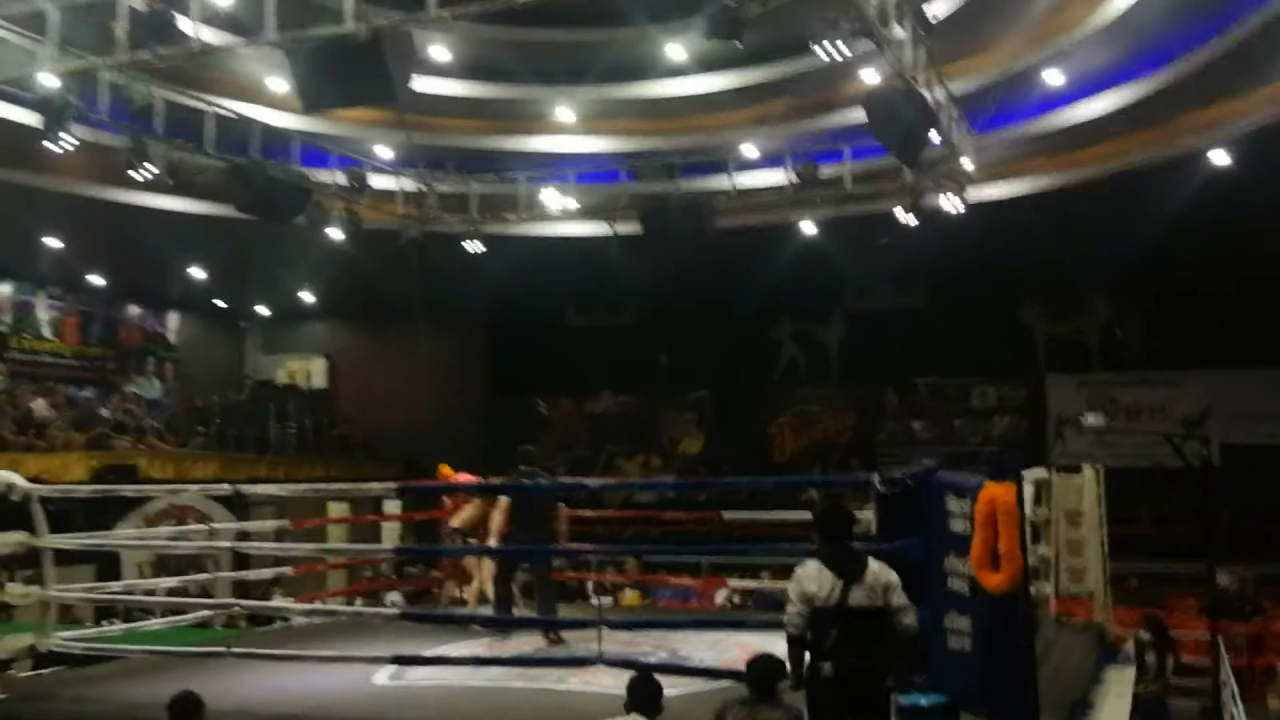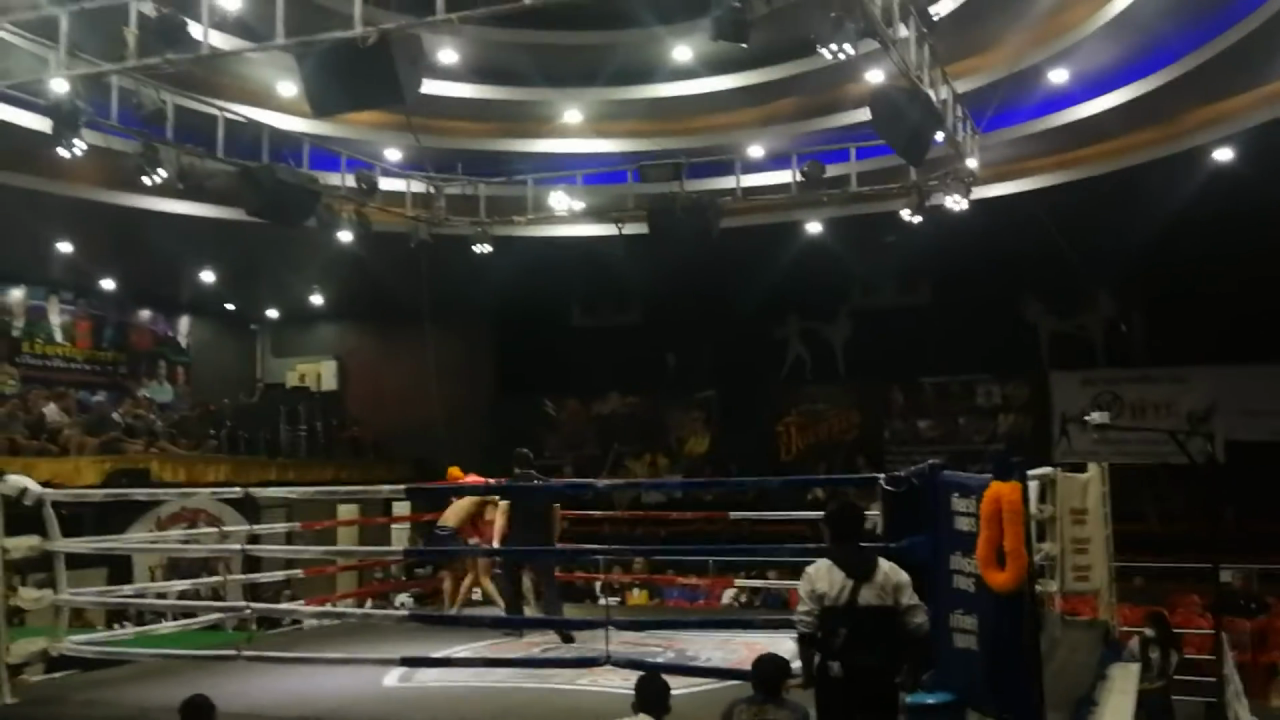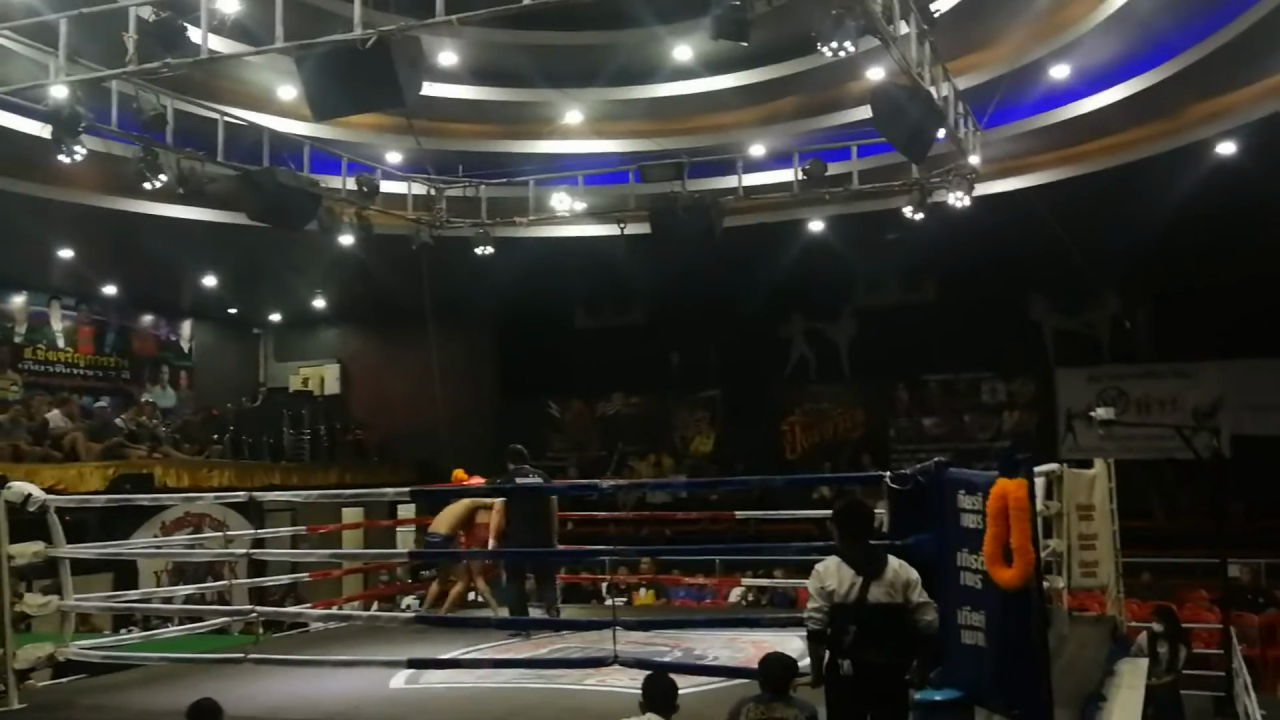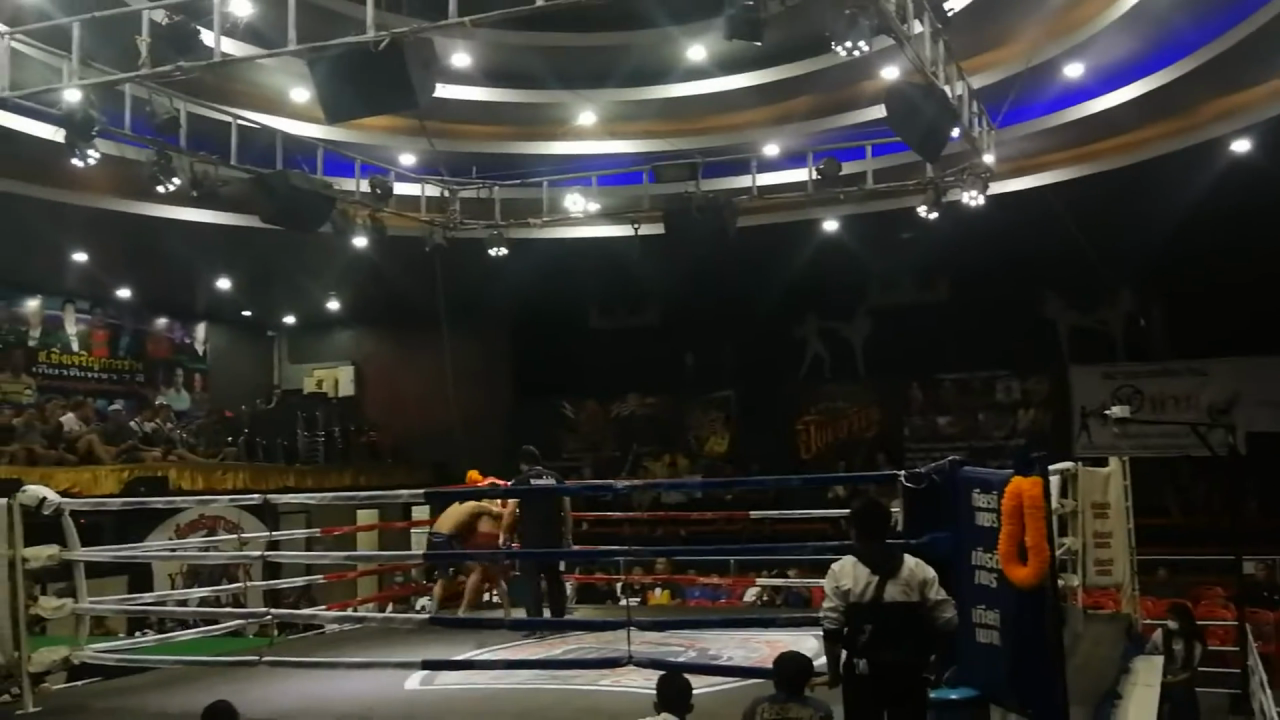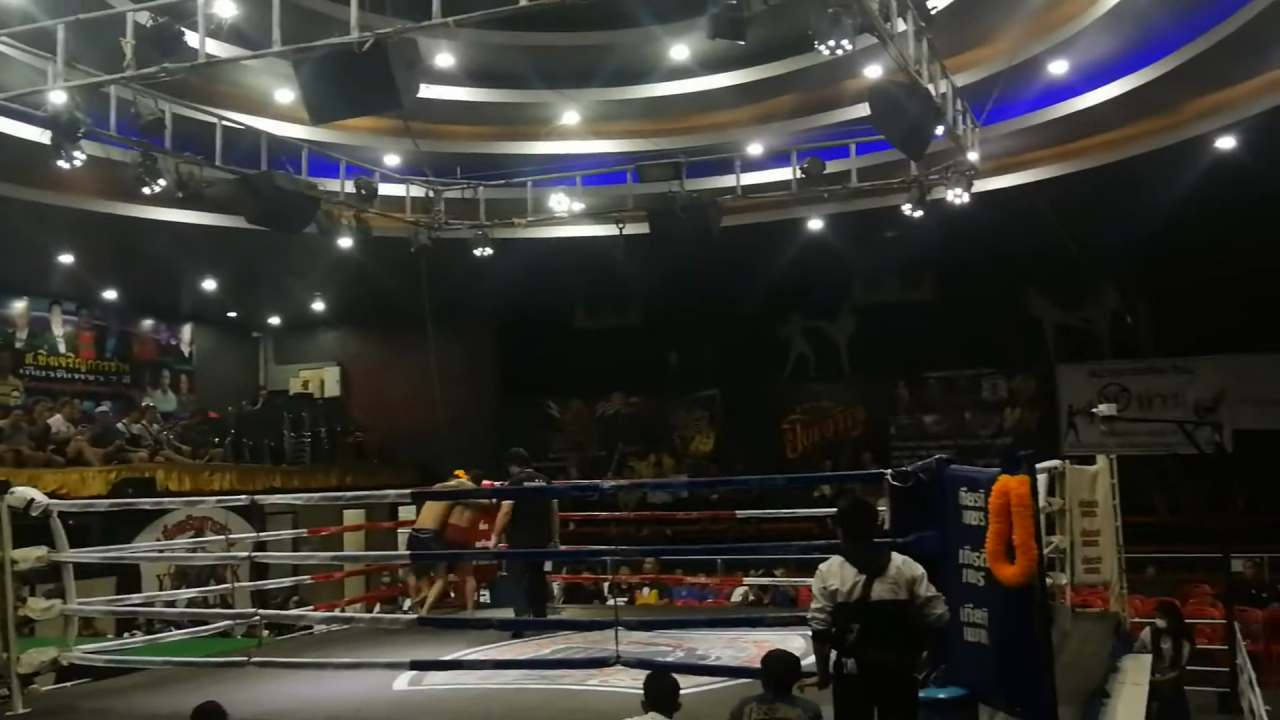
dt=0.2s
person 1, frame 1
left shoulder: (805, 575)
right shoulder: (882, 573)
left elbow: (796, 633)
right elbow: (906, 627)
left wrist: (797, 674)
right wrist: (894, 666)
left hip: (827, 676)
right hip: (871, 675)
person 1, frame 2
left shoulder: (816, 574)
right shoulder: (892, 572)
left elbow: (806, 632)
right elbow: (918, 626)
left wrist: (807, 673)
left hip: (835, 675)
right hip: (880, 674)
person 1, frame 3
left shoulder: (825, 571)
right shoulder: (901, 570)
left elbow: (816, 629)
right elbow: (927, 623)
left wrist: (817, 672)
right wrist: (910, 661)
left hip: (846, 672)
right hip: (890, 671)
person 1, frame 4
left shoulder: (841, 571)
right shoulder: (918, 569)
left elbow: (832, 629)
right elbow: (946, 619)
left wrist: (833, 672)
right wrist: (926, 655)
left hip: (863, 671)
right hip: (908, 670)
person 1, frame 5
left shoulder: (829, 572)
right shoulder: (906, 567)
left elbow: (821, 628)
right elbow: (937, 615)
left wrist: (823, 674)
left hip: (853, 671)
right hip: (898, 669)
person 2, frame 1
left shoulder: (514, 481)
right shoulder: (550, 483)
left elbow: (502, 509)
right elbow: (561, 516)
left wrist: (494, 537)
right wrist: (562, 543)
left hip: (515, 539)
right hip: (542, 541)
left knee: (503, 578)
right knee: (544, 585)
right ankle: (550, 629)
person 2, frame 2
left shoulder: (510, 485)
left elbow: (503, 513)
right elbow: (556, 515)
left wrist: (496, 541)
right wrist: (552, 541)
left hip: (516, 541)
right hip: (542, 542)
left knee: (510, 582)
right knee: (548, 583)
right ankle: (557, 620)
person 2, frame 3
left shoulder: (505, 481)
right shoulder: (543, 478)
left elbow: (499, 511)
right elbow: (553, 509)
left wrist: (493, 538)
right wrist: (554, 536)
left hip: (515, 538)
right hip: (541, 537)
left knee: (515, 581)
right knee: (546, 578)
right ankle: (552, 610)
person 2, frame 4
left shoulder: (521, 481)
right shoulder: (556, 479)
left elbow: (511, 511)
right elbow: (567, 509)
left wrist: (504, 533)
right wrist: (568, 535)
left hip: (531, 538)
right hip: (554, 537)
left knee: (531, 580)
right knee: (554, 577)
right ankle: (558, 619)
person 2, frame 5
left shoulder: (514, 482)
right shoulder: (545, 481)
left elbow: (505, 512)
right elbow: (554, 511)
left wrist: (495, 536)
right wrist: (555, 537)
left hip: (520, 539)
right hip: (541, 539)
left knee: (519, 579)
right knee: (538, 578)
left ankle: (524, 615)
right ankle: (540, 618)
